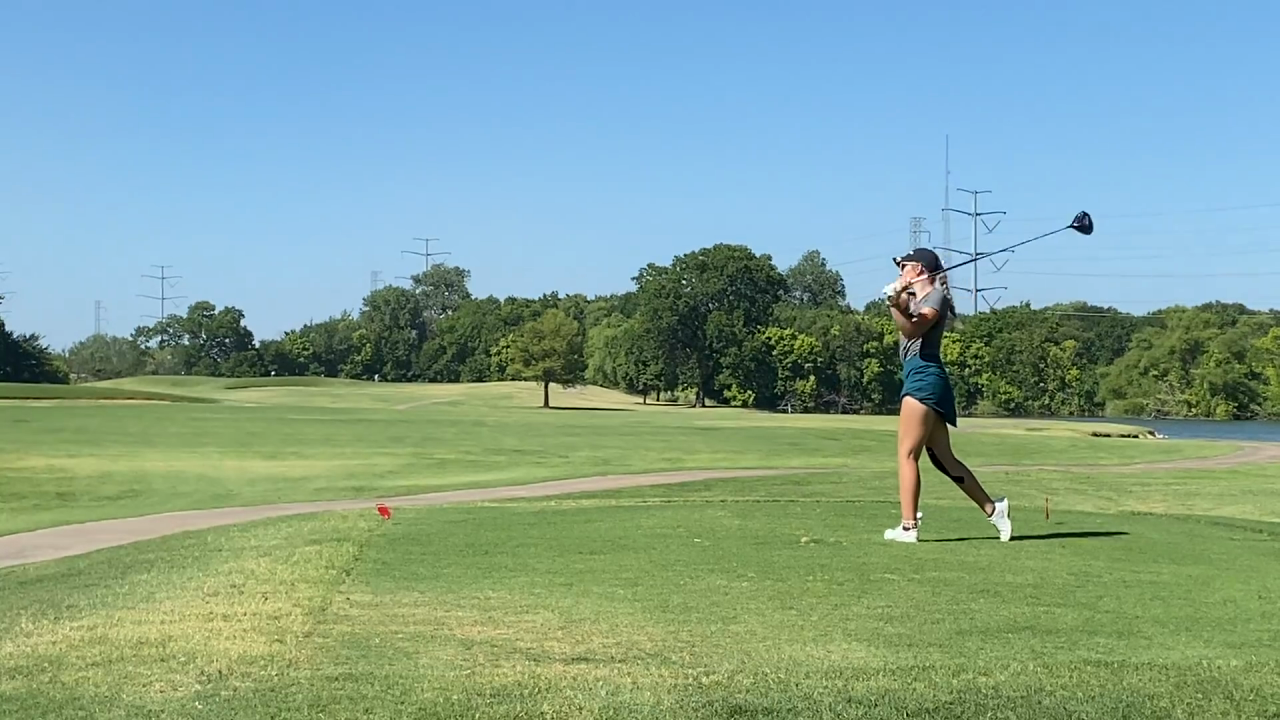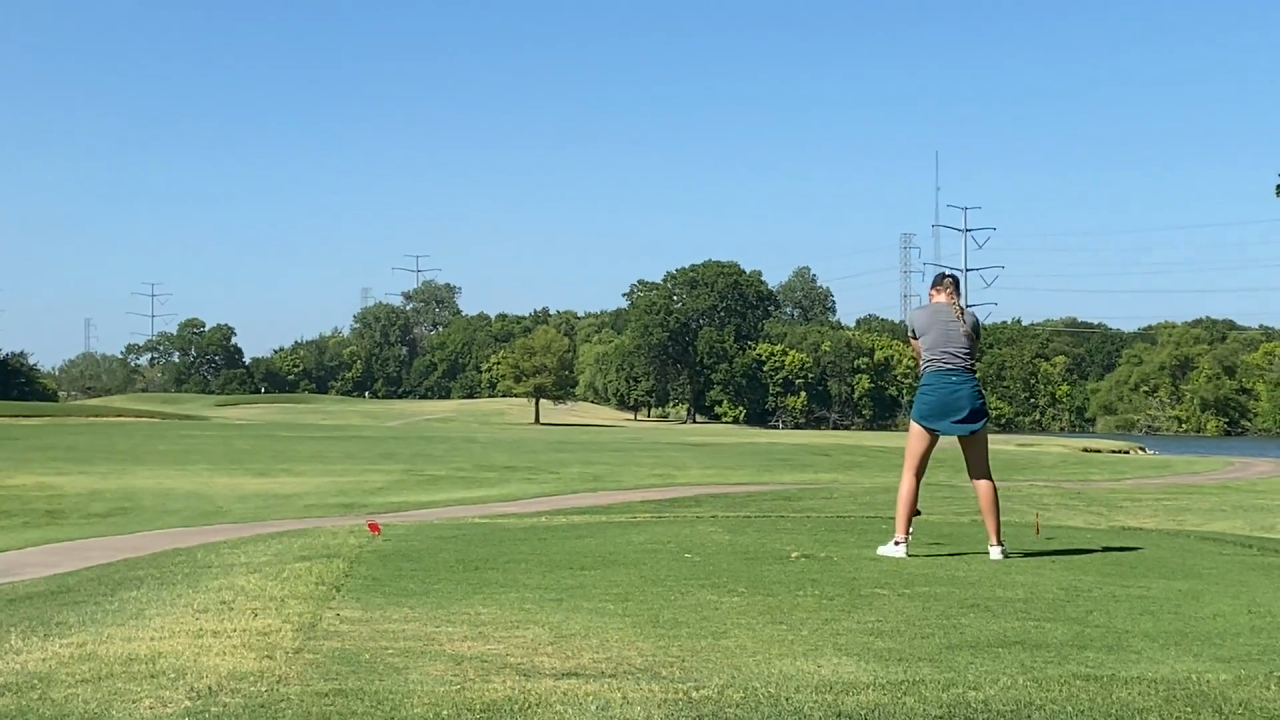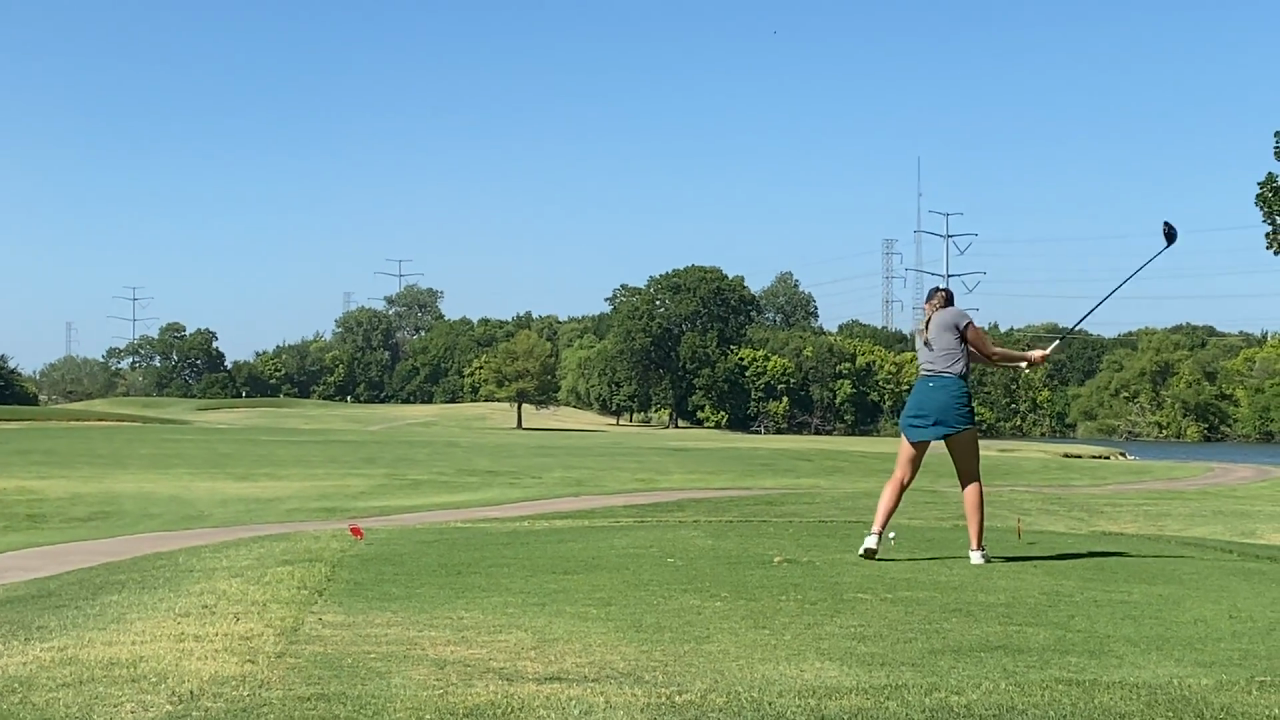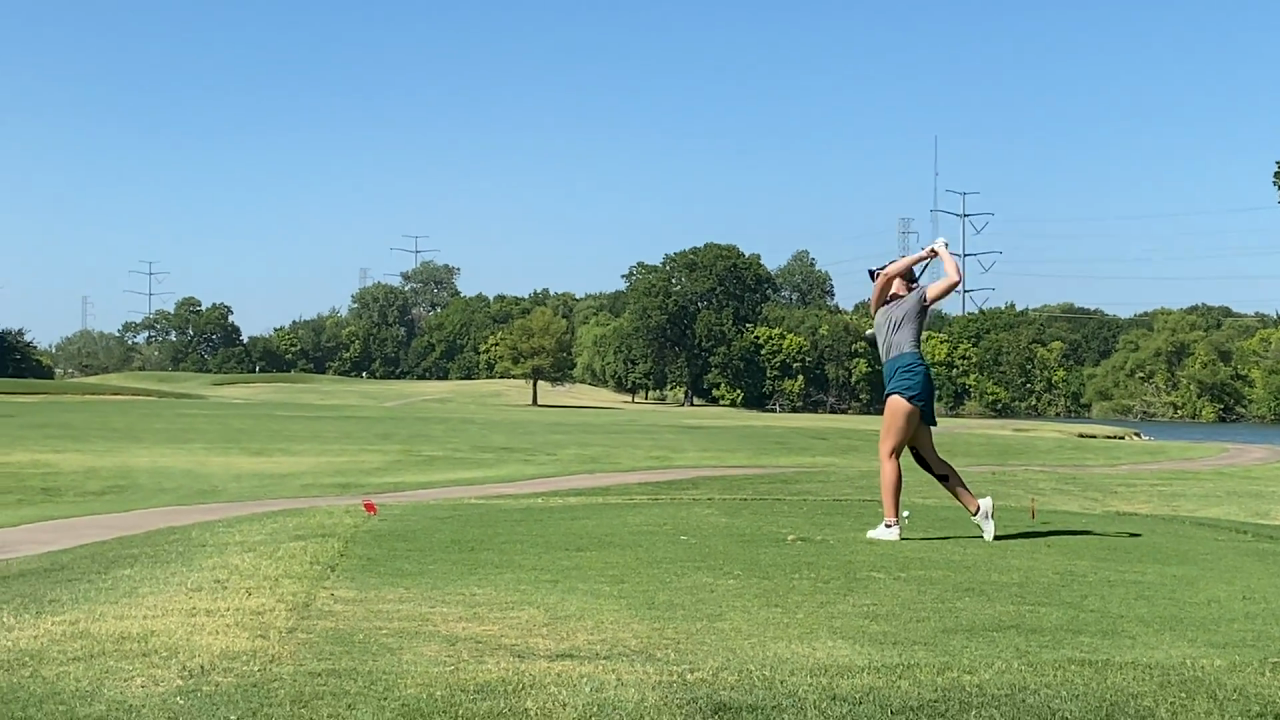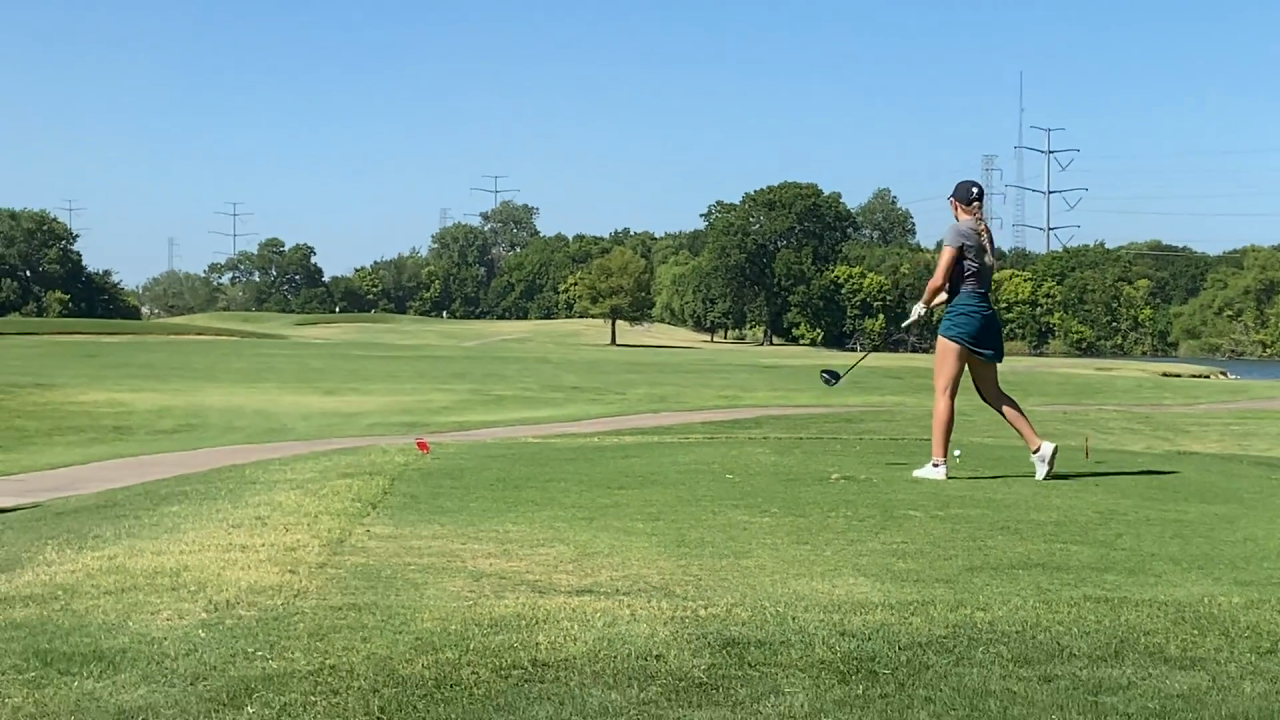
dt=1s
person 1, frame 1
left shoulder: (937, 297)
right shoulder: (910, 294)
left elbow: (911, 329)
right elbow: (900, 314)
left wrist: (898, 306)
right wrist: (894, 299)
left hip: (924, 377)
right hip: (919, 379)
left knee: (907, 454)
right knee: (942, 457)
left ankle: (908, 526)
right ankle: (993, 509)
person 1, frame 2
left shoulder: (916, 316)
right shoulder: (970, 318)
left hip: (933, 391)
right hip: (968, 391)
left knee: (911, 471)
right knee: (981, 473)
left ankle: (899, 541)
right ankle: (995, 545)
person 1, frame 3
left shoulder: (922, 329)
right shoulder: (956, 315)
right elbow: (990, 353)
left wrist: (1018, 358)
right wrist: (1028, 356)
left hip: (921, 396)
right hip: (951, 397)
left knee: (900, 476)
right knee: (970, 479)
left ankle: (874, 535)
right ankle: (976, 549)
person 1, frame 4
left shoulder: (918, 296)
right shoulder: (880, 306)
left elbow: (954, 279)
right elbow: (883, 276)
left wrist: (941, 251)
right wrist: (924, 254)
left hip: (909, 375)
right hip: (898, 379)
left knee: (888, 453)
right knee: (926, 457)
left ankle: (890, 524)
right ankle: (976, 508)
person 1, frame 5
left shoulder: (957, 230)
right shoulder: (984, 233)
left elbow: (940, 280)
left wrist: (925, 302)
right wrist: (930, 303)
left hip: (961, 314)
right hip: (984, 315)
left knee: (944, 391)
right knee: (992, 392)
left ankle: (938, 464)
right ankle: (1039, 447)
